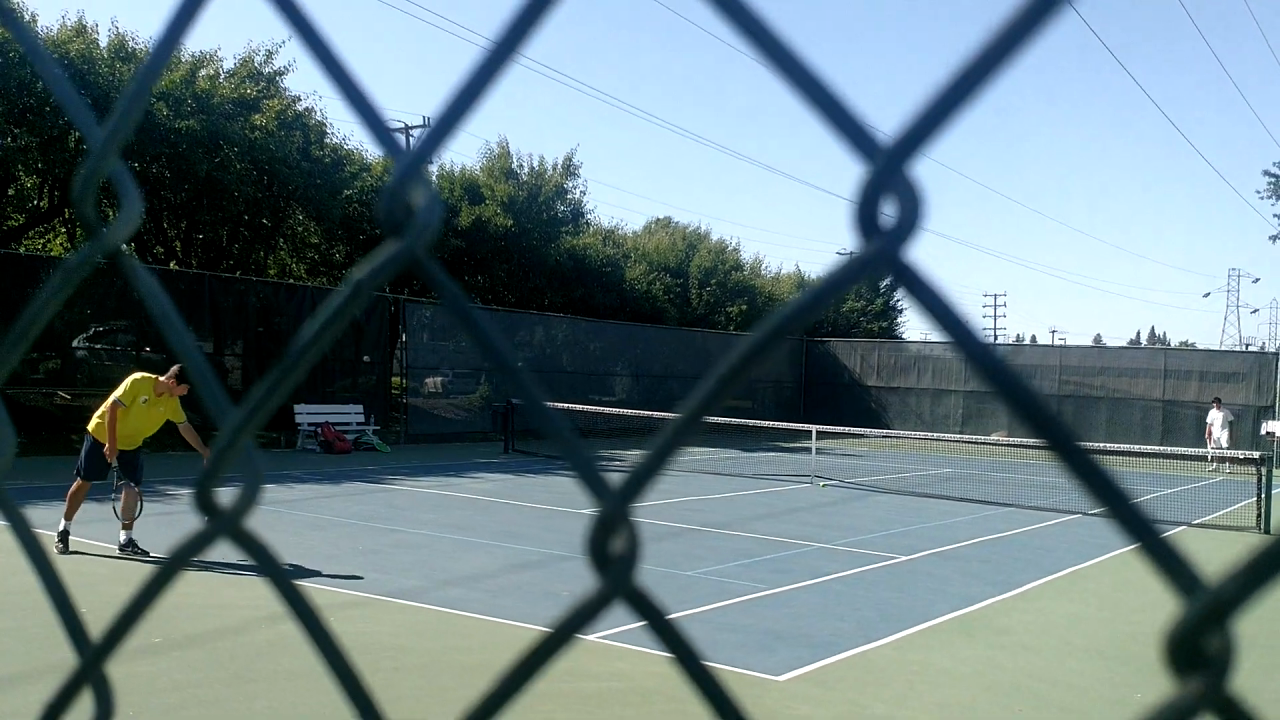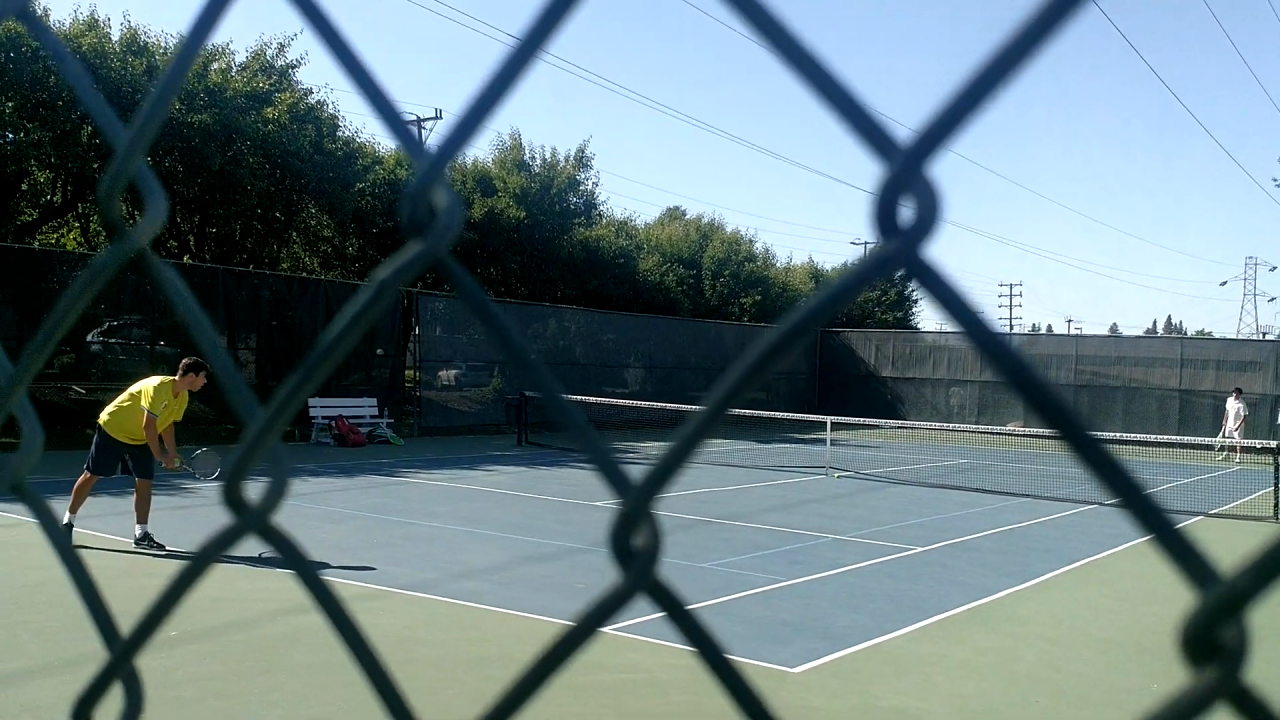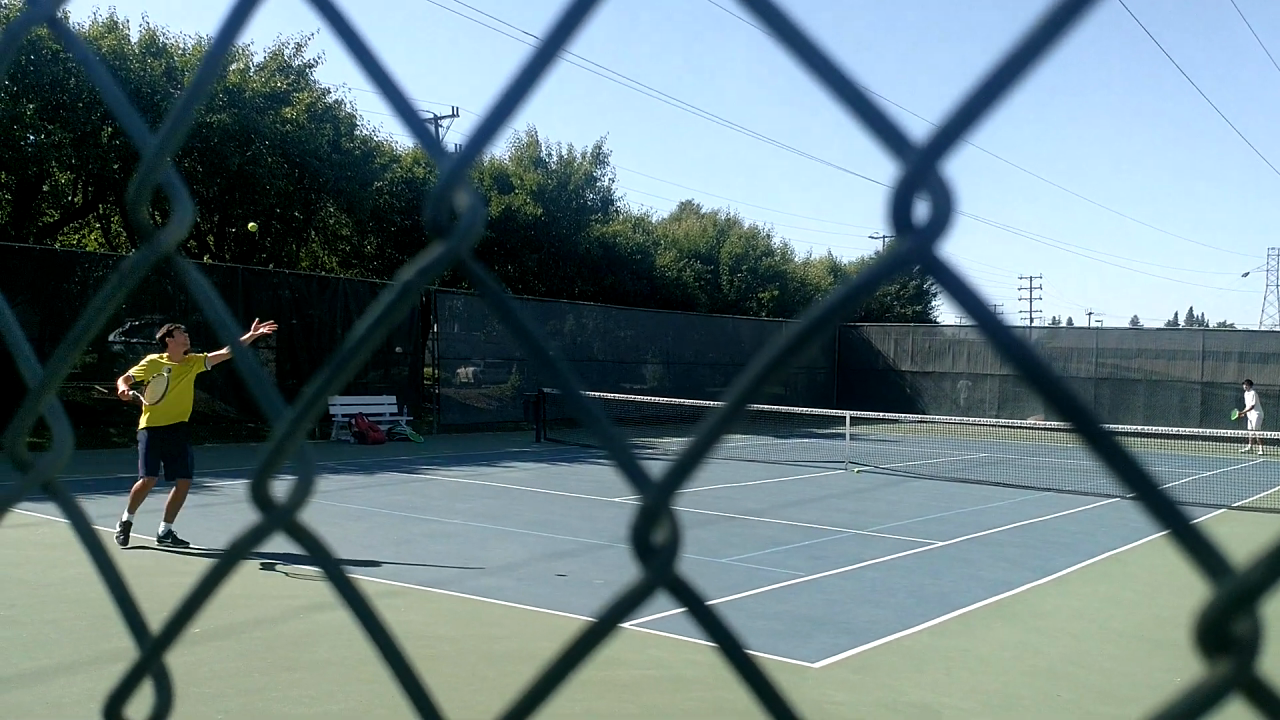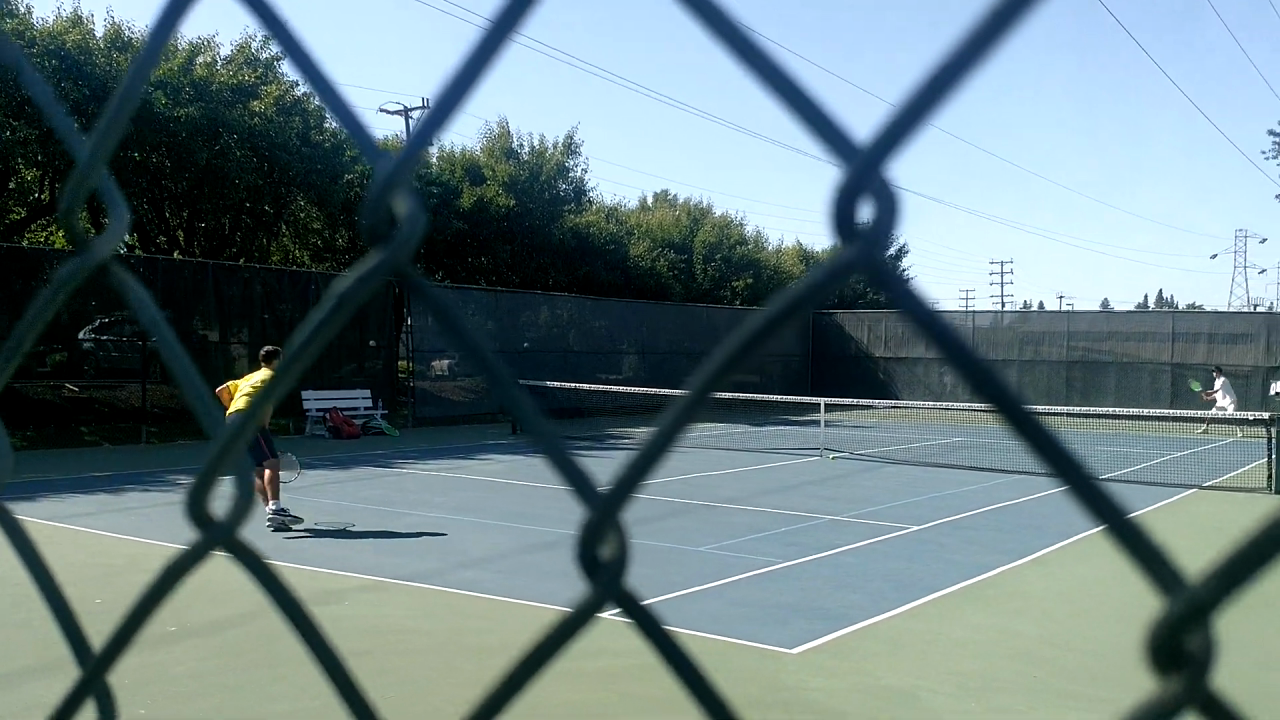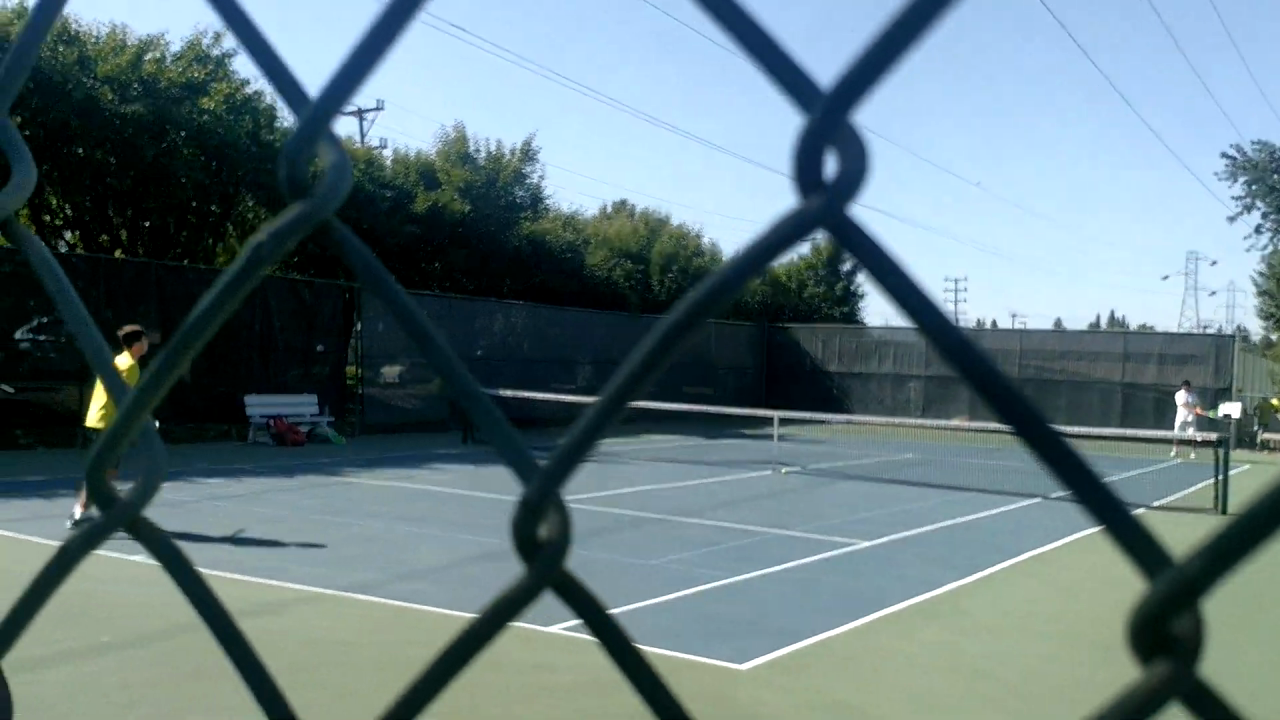
dt=1s
person 1, frame 1
left shoulder: (172, 401)
right shoulder: (140, 381)
left elbow: (185, 427)
right elbow: (112, 407)
left wrist: (204, 451)
right wrist: (110, 443)
left hip: (132, 443)
right hip: (101, 436)
left knee: (132, 487)
right knee: (84, 482)
left ankle: (126, 540)
right ankle: (63, 530)
person 1, frame 2
left shoulder: (183, 397)
right shoulder: (157, 387)
left elbow: (167, 424)
right elbow: (148, 426)
left wrist: (173, 453)
right wrist: (159, 456)
left hip: (140, 439)
right hip: (112, 430)
left knee: (145, 482)
right knee: (91, 476)
left ankle: (141, 534)
right ankle: (67, 523)
person 1, frame 3
left shoulder: (193, 361)
right shoulder: (153, 362)
left elbow: (225, 353)
right elbow: (124, 378)
left wrist: (251, 336)
right wrist: (123, 388)
left hip: (180, 429)
right hip: (153, 429)
left knee: (184, 482)
right knee: (148, 480)
left ankle: (165, 531)
right ankle: (126, 520)
person 1, frame 4
left shoulder: (248, 378)
right shoulder: (273, 377)
left elbow: (220, 392)
right wrist: (264, 428)
left hip: (232, 421)
left knee: (259, 470)
right knee: (272, 464)
left ankle: (273, 509)
right ankle: (276, 508)
person 1, frame 5
left shoulder: (118, 361)
right shoulder: (130, 366)
left hip: (97, 421)
right hip: (106, 426)
left knee: (107, 472)
right knee: (107, 473)
left ankle: (78, 514)
right ankle: (79, 518)
